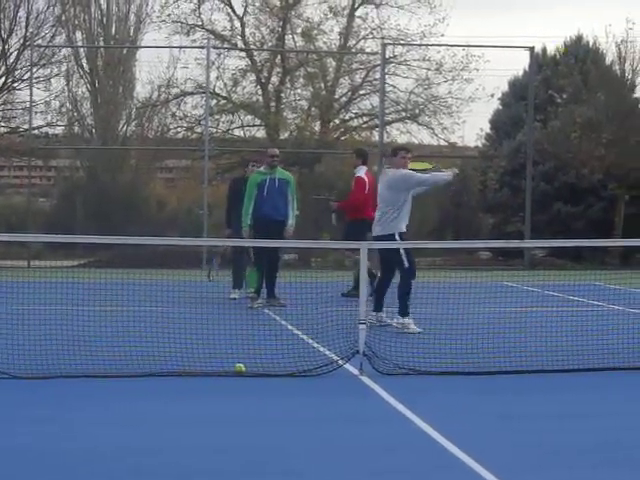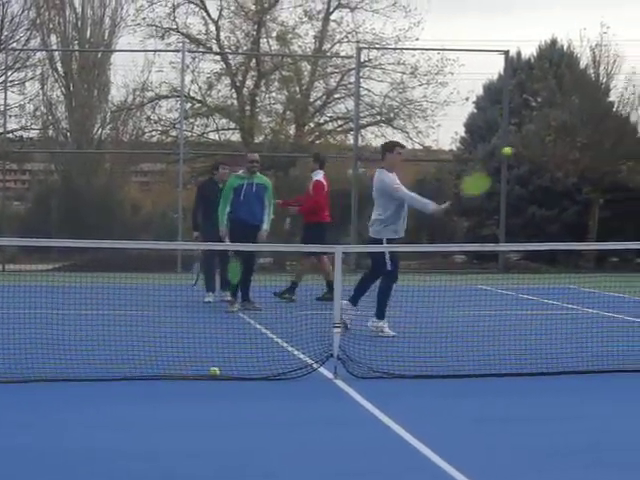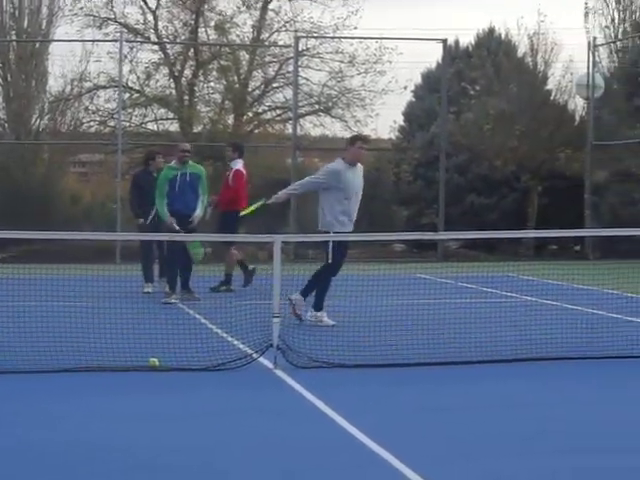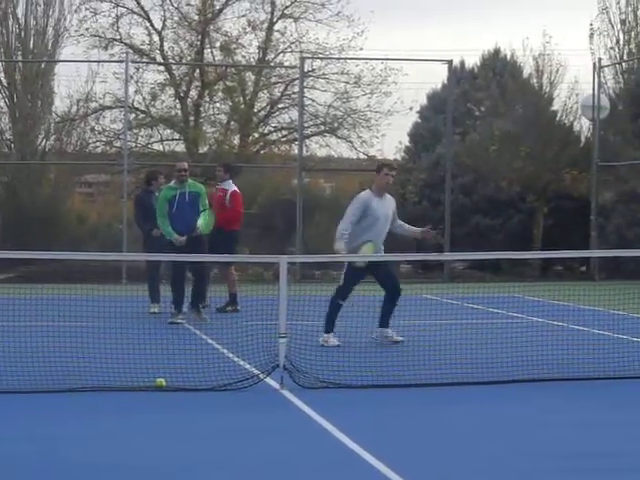
dt=0.3s
person 1, frame 1
left shoulder: (388, 176)
right shoulder: (402, 176)
left elbow: (418, 186)
right elbow: (430, 179)
right wrist: (449, 174)
left hip: (381, 232)
right hip: (393, 232)
left knee: (387, 274)
right knee: (408, 272)
left ankle: (377, 314)
right ankle: (403, 318)
person 1, frame 2
left shoulder: (386, 175)
right shoulder: (386, 178)
right elbow: (407, 196)
right wrist: (432, 207)
left hip: (382, 233)
right hip: (385, 234)
left knee: (374, 272)
right knee: (390, 276)
left ankle: (350, 305)
right ankle: (378, 321)
person 1, frame 3
left shoulder: (359, 169)
right shoulder: (335, 170)
right elbow: (307, 183)
right wrist: (284, 193)
left hip: (345, 227)
right hip: (333, 228)
left knee: (329, 268)
right knee: (331, 269)
left ankle: (299, 297)
right ankle: (316, 312)
person 1, frame 4
left shoulder: (390, 201)
right shoulder: (363, 199)
left elbow: (395, 225)
right elbow: (347, 222)
left wrist: (418, 232)
right wrist: (340, 243)
left hip: (377, 255)
right hip: (356, 255)
left knee: (394, 290)
right knee: (343, 292)
left ankle: (383, 330)
right ankle: (327, 333)
person 2, frame 1
left shoulder: (287, 177)
right shoulder: (256, 177)
left elbow: (292, 202)
right elbow: (248, 202)
left wrist: (290, 224)
right wrist: (246, 225)
left hip: (279, 224)
right hip: (261, 223)
left knee: (274, 260)
right knee: (260, 259)
left ankle: (271, 296)
right ankle: (256, 295)
person 2, frame 2
left shoulder: (265, 183)
right shoulder: (234, 180)
left elbow: (268, 207)
right elbow: (224, 204)
left wrist: (265, 228)
right wrist: (223, 225)
left hip: (255, 228)
right hip: (237, 226)
left knee: (249, 264)
right knee: (238, 261)
left ankle: (245, 299)
right ankle: (234, 298)
person 2, frame 3
left shoulder: (199, 171)
right shoulder: (167, 172)
left elbow: (203, 195)
right elbow: (160, 197)
left wrist: (198, 213)
right wrist: (166, 217)
left hip: (192, 218)
right hip: (173, 219)
left knee: (188, 255)
right knee: (173, 254)
left ankle: (186, 288)
right ankle: (172, 291)
person 2, frame 4
left shoulder: (198, 189)
right shoulder: (166, 192)
left elbow: (205, 210)
right elbow: (162, 218)
left wrist: (200, 224)
right wrist: (173, 236)
left hip: (196, 236)
right hip: (177, 239)
left knee: (201, 273)
right knee: (178, 275)
left ankle: (196, 305)
right ankle: (178, 311)
person 3, frame 1
left shoulder: (360, 177)
right shoulder: (368, 176)
left elbow: (356, 201)
left wrist: (339, 206)
left hip: (359, 219)
right hip: (365, 218)
left ankle: (372, 276)
right ankle: (356, 287)
person 3, frame 2
left shoulder: (318, 181)
right shoulder: (318, 180)
left elbow: (317, 203)
right elbow: (306, 199)
left wrist: (299, 210)
right wrist: (285, 203)
left hip: (315, 223)
right hip: (318, 222)
left knee: (307, 257)
right knee: (321, 256)
left ankle: (291, 290)
right ankle: (330, 290)
person 3, frame 3
left shoulder: (237, 170)
right shoulder: (234, 169)
left elbow: (236, 193)
left wrist: (219, 199)
right wrist: (218, 201)
left hip: (232, 212)
right hip: (228, 211)
left knee: (227, 246)
right knee: (228, 245)
left ankle: (227, 282)
right ankle: (247, 269)
person 3, frame 4
left shoulder: (233, 192)
right shoulder: (216, 190)
left elbow: (237, 214)
left wrist: (218, 218)
left hip: (228, 233)
right hip: (216, 232)
left knee: (227, 266)
left ankle: (233, 302)
person 4, frame 1
right shoulder: (236, 182)
right elbow: (230, 205)
right wrist: (228, 226)
right hip: (239, 225)
right knee: (238, 256)
right ankle: (236, 288)
person 4, frame 2
right shoulder: (204, 186)
right elbow: (197, 208)
right wrist: (195, 228)
right hip: (209, 229)
left knee: (226, 260)
right knee: (209, 260)
left ankle: (226, 290)
right ankle: (210, 292)
person 4, frame 3
right shoulder: (138, 177)
right elbow: (133, 199)
right wrist: (138, 216)
right hip: (146, 220)
left knee: (165, 250)
right knee: (146, 251)
left ankle: (164, 279)
right ankle: (148, 282)
person 4, frame 4
right shoulder: (141, 197)
right elbow: (139, 219)
right wrist: (150, 230)
right hip: (152, 239)
right knee: (153, 271)
right ankle: (154, 303)
